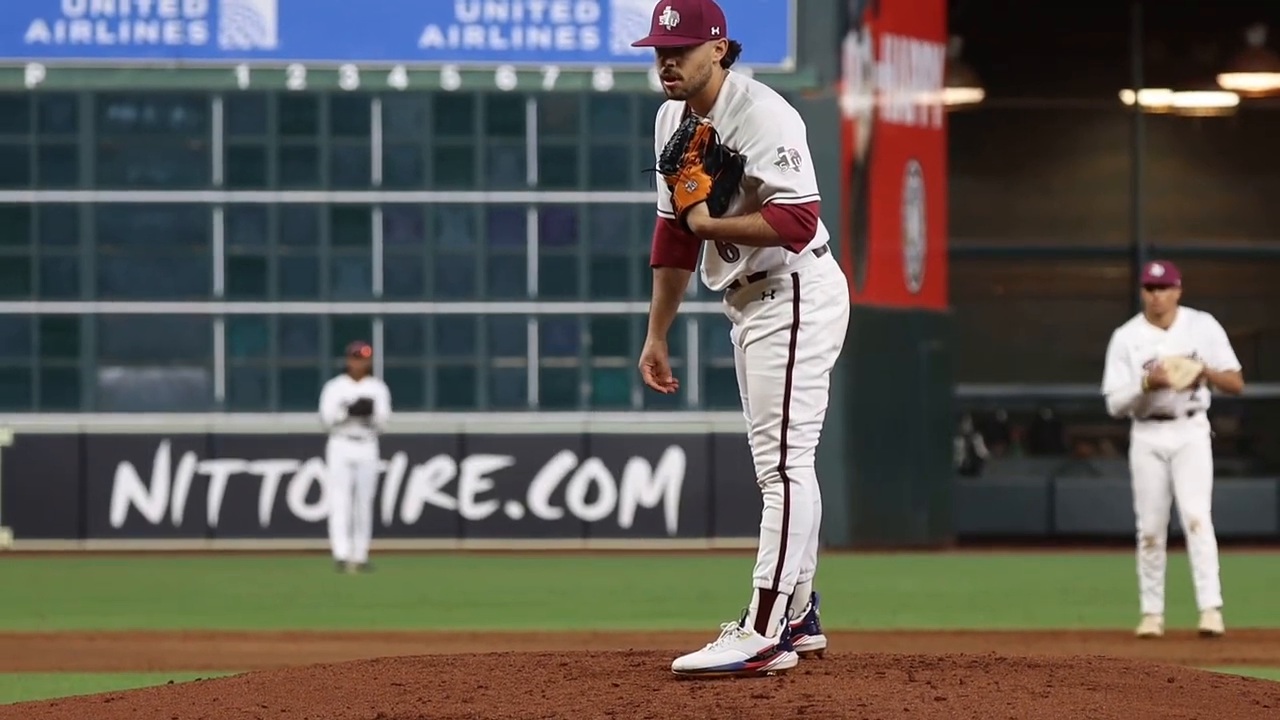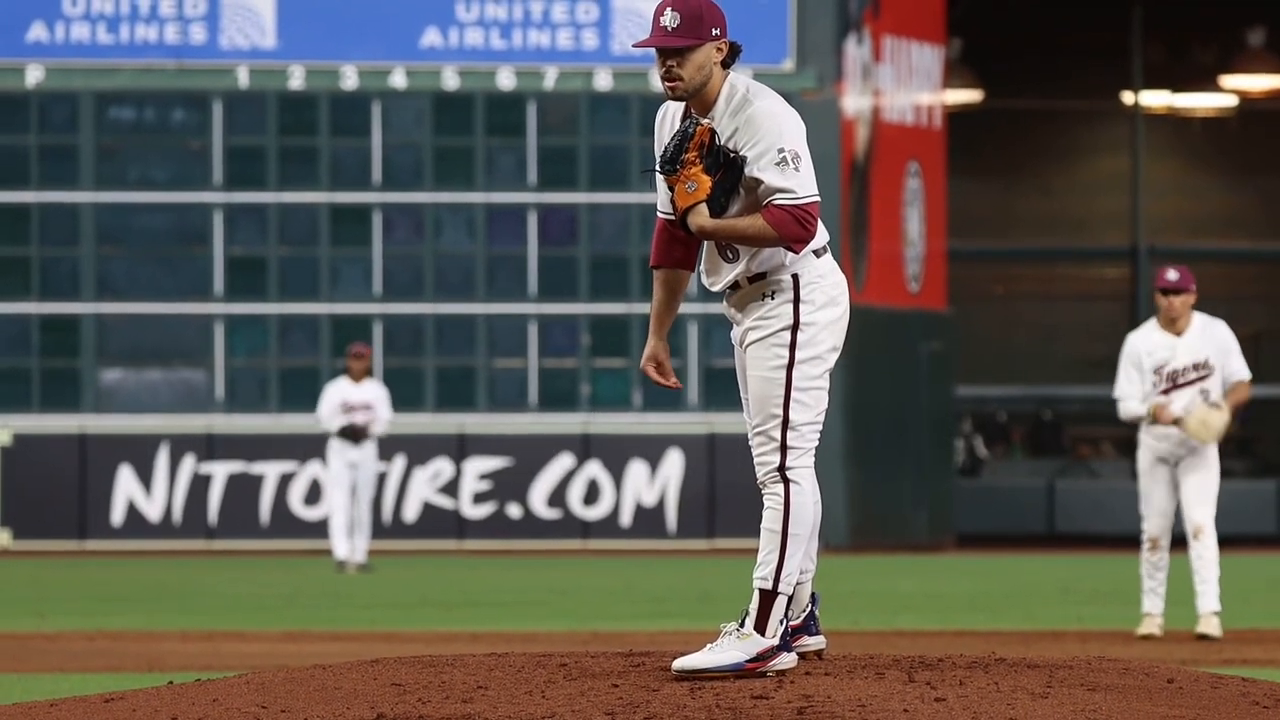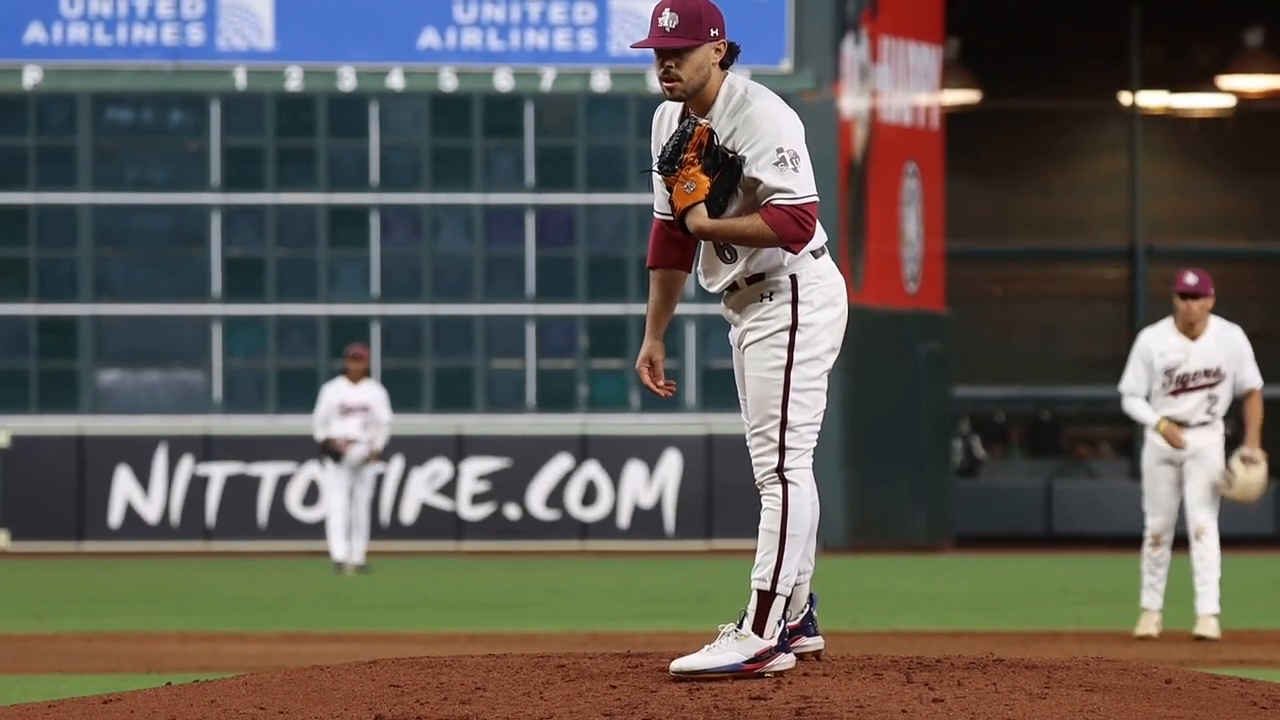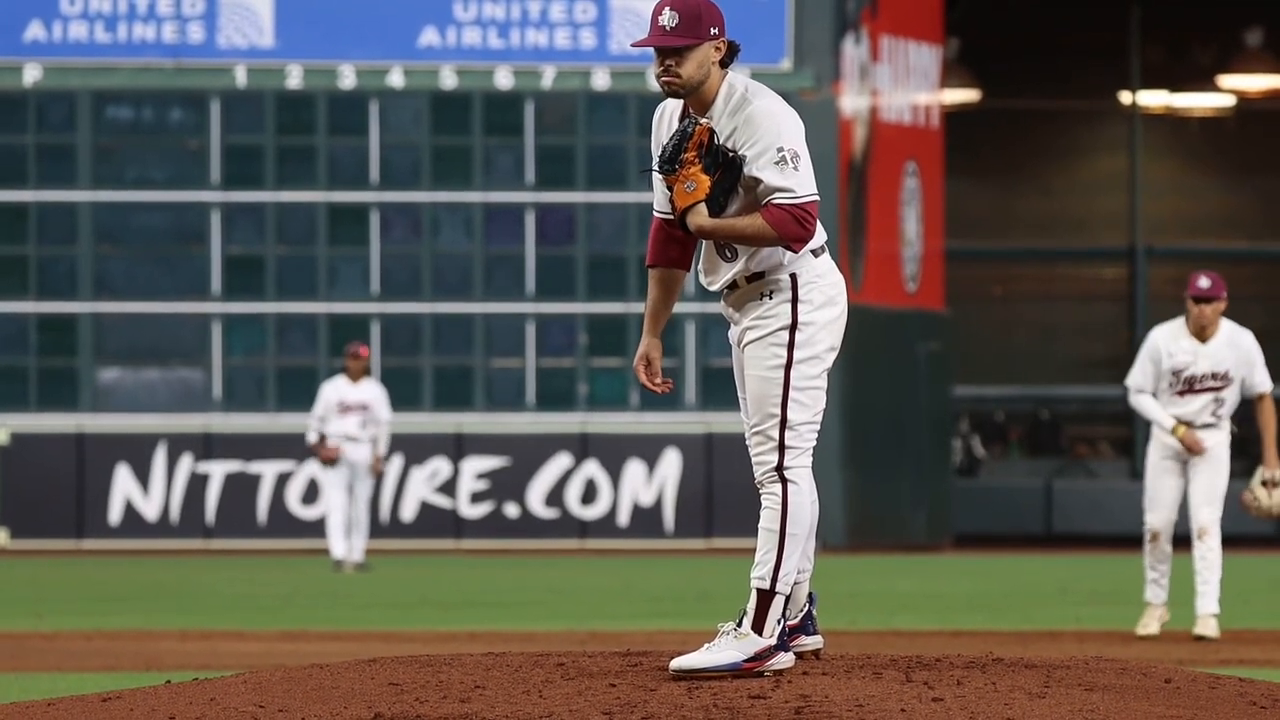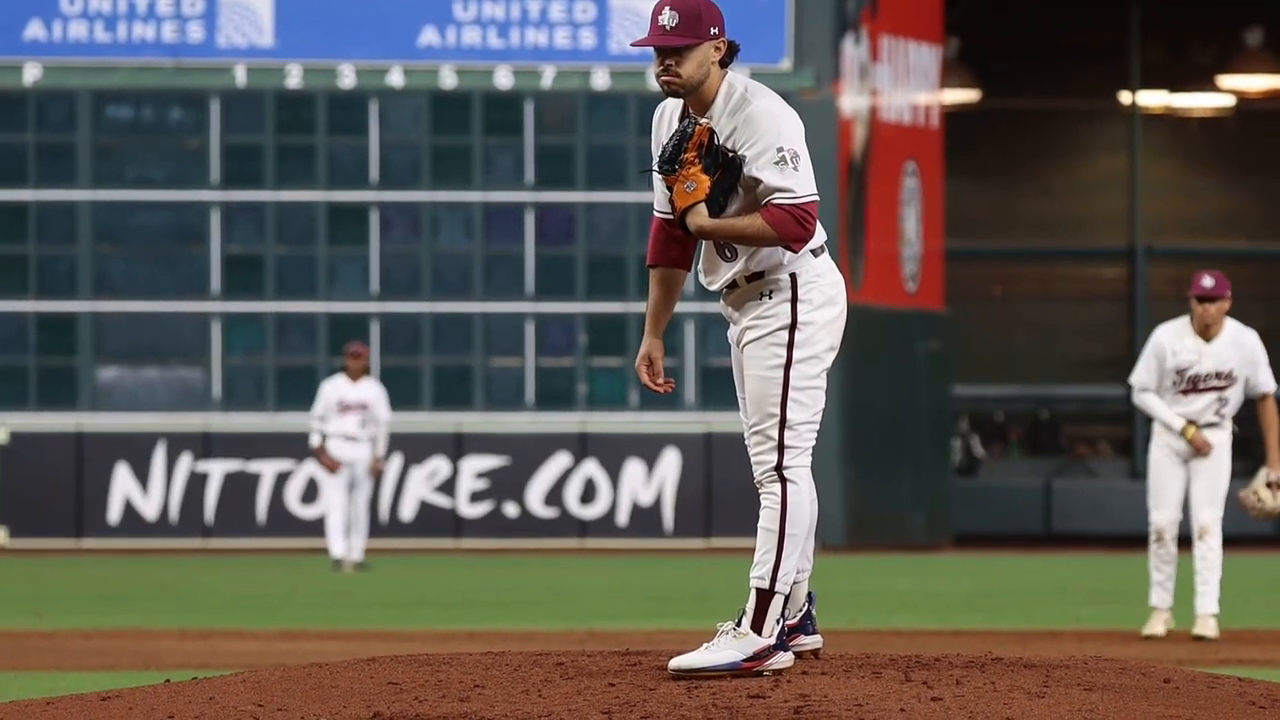
dt=0.2s
person 1, frame 1
left shoulder: (762, 114)
right shoulder: (671, 119)
left elbow: (797, 220)
right elbow: (673, 231)
left wrist: (708, 224)
right wrist: (657, 333)
left hip: (795, 296)
right hip: (747, 302)
left knee: (783, 462)
right knee: (779, 463)
left ankle: (765, 633)
right ankle: (797, 615)
person 1, frame 2
left shoulder: (761, 115)
right shoulder: (671, 120)
left elbow: (797, 222)
right elbow: (672, 233)
left wrist: (708, 225)
right wrist: (658, 334)
left hip: (794, 297)
right hip: (747, 302)
left knee: (782, 463)
right knee: (779, 463)
left ankle: (765, 634)
right ankle: (797, 616)
person 1, frame 3
left shoulder: (760, 116)
right shoulder: (668, 120)
left elbow: (797, 222)
right elbow: (670, 233)
left wrist: (707, 225)
right wrist: (654, 335)
left hip: (793, 298)
right hip: (745, 303)
left knee: (781, 463)
right knee: (776, 464)
left ankle: (764, 635)
right ankle: (796, 617)
person 1, frame 4
left shoulder: (761, 114)
right shoulder: (668, 119)
left elbow: (797, 221)
right elbow: (669, 232)
left wrist: (707, 224)
right wrist: (651, 333)
left hip: (793, 295)
right hip: (744, 301)
left knee: (780, 462)
right knee: (776, 463)
left ankle: (762, 634)
right ankle: (795, 616)
person 1, frame 5
left shoulder: (760, 114)
right shoulder: (669, 119)
left elbow: (797, 220)
right elbow: (669, 231)
left wrist: (707, 224)
right wrist: (653, 333)
left hip: (792, 296)
right hip: (744, 301)
left knee: (779, 462)
right knee: (775, 462)
left ankle: (762, 633)
right ankle: (794, 614)
person 2, frame 1
left shoulder: (1204, 325)
right shoulder: (1125, 337)
left elbow: (1236, 383)
right elbow: (1115, 405)
left wrist: (1206, 372)
right wrist: (1146, 384)
left hip: (1191, 432)
right hip: (1147, 437)
left knee: (1196, 517)
right knee: (1150, 527)
left ankle: (1211, 608)
right ankle: (1152, 613)
person 2, frame 2
left shoulder: (1217, 332)
right shoulder: (1137, 341)
left elbow: (1244, 386)
right elbow: (1124, 408)
left wrist: (1226, 403)
right wrist: (1151, 410)
left hip: (1200, 438)
right hip: (1154, 440)
left knee: (1200, 522)
right knee: (1155, 529)
left ankle: (1209, 613)
right ankle: (1152, 613)
person 2, frame 3
left shoulder: (1231, 337)
right shoulder: (1151, 339)
left elbow: (1253, 391)
right elbow: (1130, 399)
left wrist: (1252, 440)
right wrist: (1161, 425)
left hip: (1208, 439)
right hip: (1162, 439)
left knee: (1203, 523)
right knee: (1157, 528)
left ankle: (1208, 614)
right ankle: (1151, 610)
person 2, frame 4
left shoulder: (1242, 341)
right shoulder: (1160, 338)
right elbow: (1137, 394)
right wrist: (1178, 430)
left hip: (1214, 439)
right hip: (1168, 436)
left knee: (1205, 524)
right knee: (1157, 523)
left ankle: (1207, 614)
right ankle: (1156, 605)
person 2, frame 5
left shoulder: (1246, 341)
right shoulder: (1165, 336)
right elbow: (1141, 393)
right wrist: (1186, 428)
left hip: (1216, 437)
right hip: (1169, 435)
left knee: (1206, 523)
right knee: (1163, 523)
left ankle: (1207, 614)
right ankle: (1161, 609)
person 3, frame 1
left shoulder: (867, 37)
right shoulder: (850, 41)
left elbow: (870, 79)
right elbow: (849, 83)
left wrist: (866, 108)
left hip: (864, 115)
right hip: (854, 115)
left knee: (863, 183)
right knee: (854, 185)
left ankle: (861, 267)
right ankle: (856, 268)
person 3, frame 2
left shoulder: (867, 38)
right shoulder: (850, 43)
left elbow: (870, 81)
right elbow: (848, 84)
left hip: (864, 116)
right hip: (854, 116)
left knee: (862, 187)
right knee: (854, 186)
left ankle: (861, 269)
right ankle: (856, 269)
person 3, frame 3
left shoulder: (865, 40)
right shoulder: (848, 43)
left elbow: (867, 82)
right elbow: (846, 86)
left wrist: (864, 107)
left hip: (862, 115)
right hip: (851, 117)
left knee: (860, 183)
right knee: (852, 185)
left ankle: (859, 269)
right ankle: (853, 267)
person 3, frame 4
left shoulder: (865, 38)
right shoulder: (848, 43)
left elbow: (868, 81)
right elbow: (846, 86)
left wrist: (864, 108)
left hip: (862, 117)
right hip: (851, 116)
left knee: (860, 188)
right knee: (851, 187)
left ankle: (859, 268)
right ankle: (853, 269)
person 3, frame 5
left shoulder: (865, 39)
right shoulder: (847, 42)
left elbow: (868, 81)
right elbow: (846, 84)
left wrist: (864, 107)
left hip: (861, 115)
right hip: (850, 114)
left knee: (860, 185)
right knee: (851, 186)
left ankle: (858, 267)
right ankle: (853, 267)
person 4, frame 1
left shoulder: (378, 388)
right shoulder: (334, 387)
left elbow: (382, 422)
right elbow: (326, 419)
left wrist: (369, 412)
right wrist: (349, 411)
left hip: (367, 449)
right hip: (340, 447)
left knee: (364, 504)
right knee: (339, 503)
left ankle: (360, 557)
right ankle: (342, 556)
person 4, frame 2
left shoulder: (378, 389)
right shoulder: (333, 387)
left elbow: (385, 423)
right elbow: (323, 419)
left wrist: (367, 429)
right wrist: (342, 428)
left hip: (367, 450)
right hip: (339, 448)
left knee: (364, 505)
right knee: (339, 504)
left ankle: (360, 557)
right ankle: (342, 557)
person 4, frame 3
left shoulder: (376, 391)
right shoulder: (331, 388)
left elbow: (384, 424)
right elbow: (319, 420)
left wrist: (375, 451)
right wrist: (326, 442)
left hip: (365, 453)
right hip: (336, 452)
left knee: (362, 506)
right knee: (337, 505)
left ankle: (358, 559)
right ankle: (339, 558)
person 4, frame 4
left shoulder: (376, 389)
right shoulder: (330, 386)
left elbow: (384, 423)
right elbow: (316, 418)
left wrist: (380, 457)
right wrist: (314, 445)
left hip: (364, 451)
right hip: (335, 451)
left knee: (362, 504)
right knee: (336, 503)
left ankle: (358, 557)
right ankle: (339, 556)
person 4, frame 5
left shoulder: (375, 388)
right shoulder: (330, 386)
left elbow: (382, 423)
right elbow: (317, 418)
left wrist: (379, 457)
right wrist: (317, 449)
left hip: (364, 450)
right hip: (335, 449)
left knee: (361, 504)
right knee: (336, 503)
left ankle: (357, 556)
right ankle: (338, 555)
